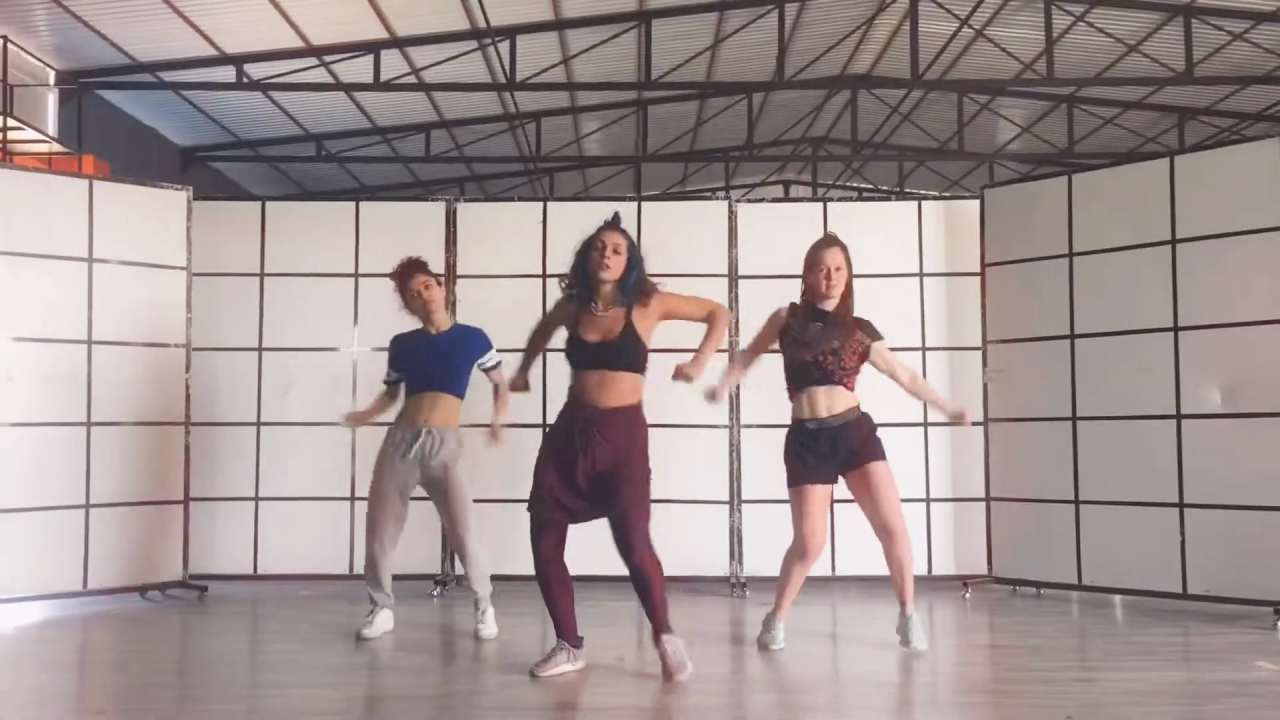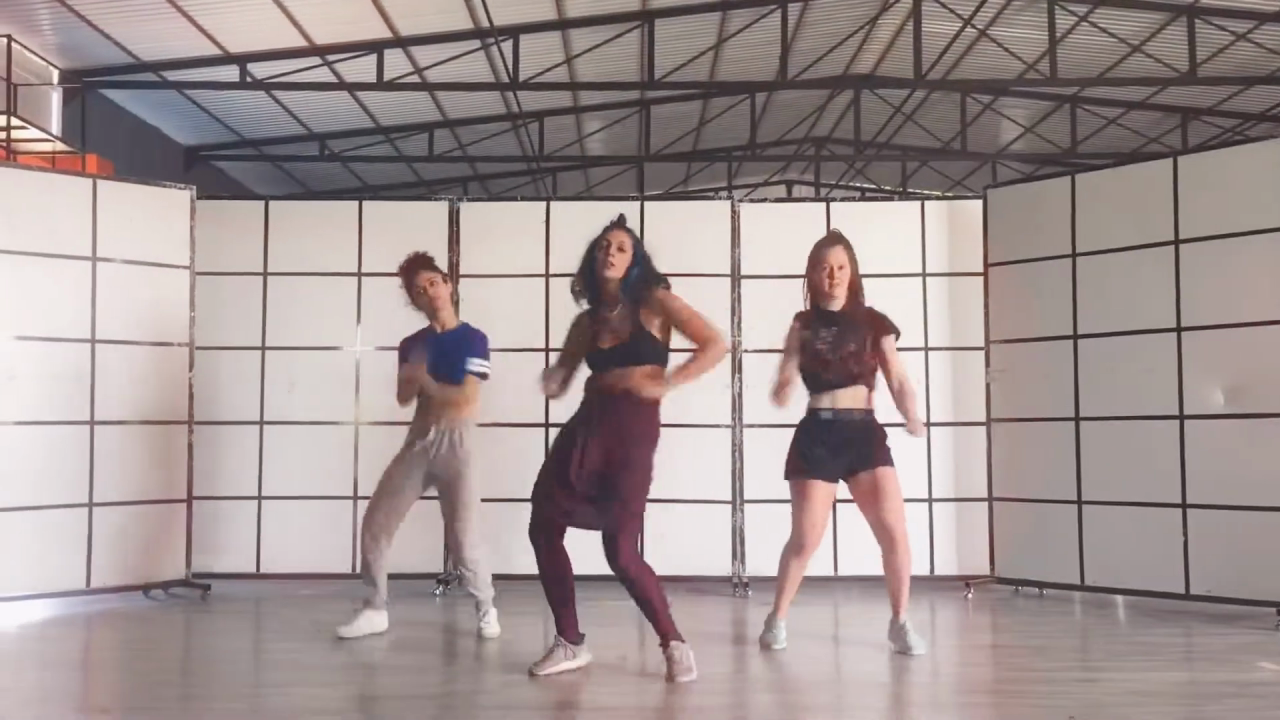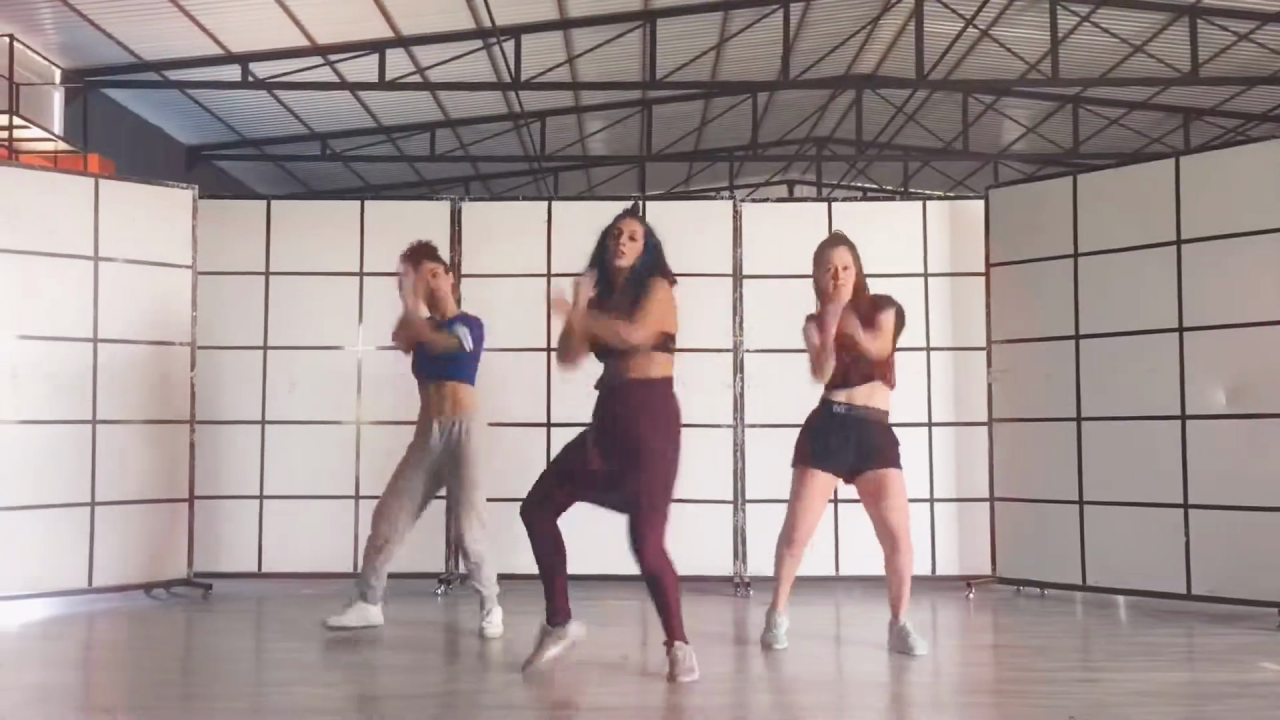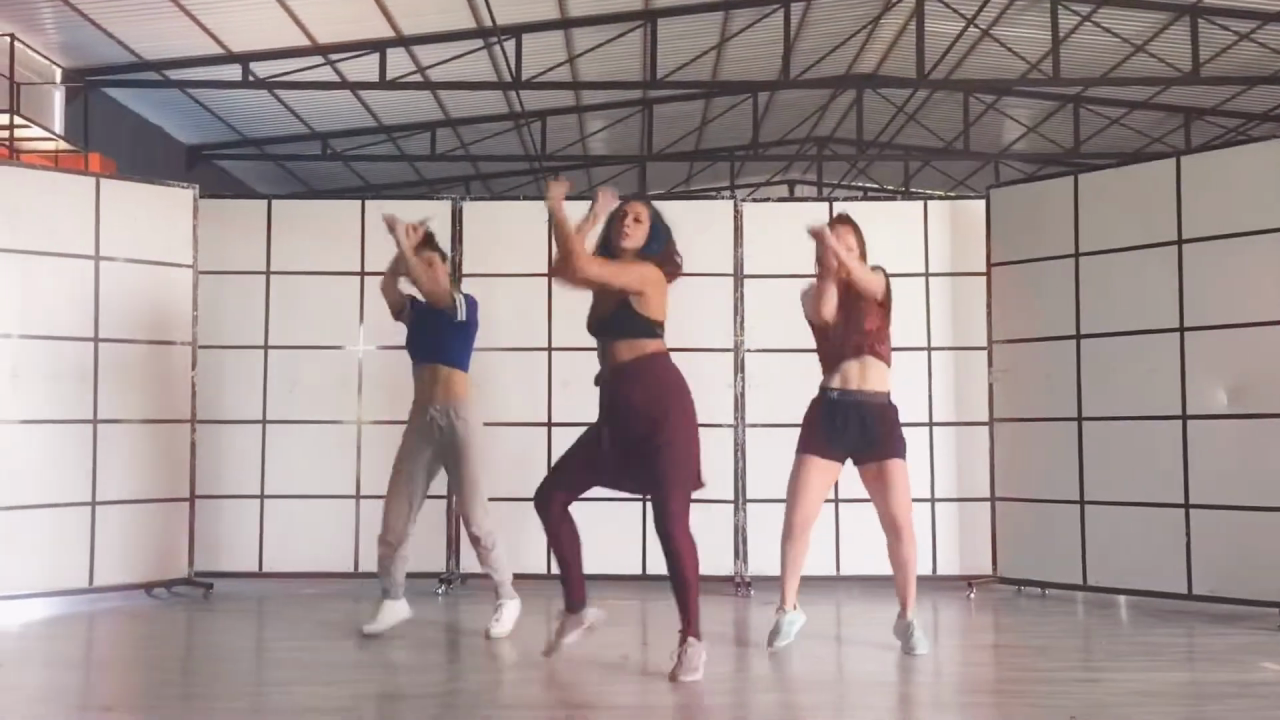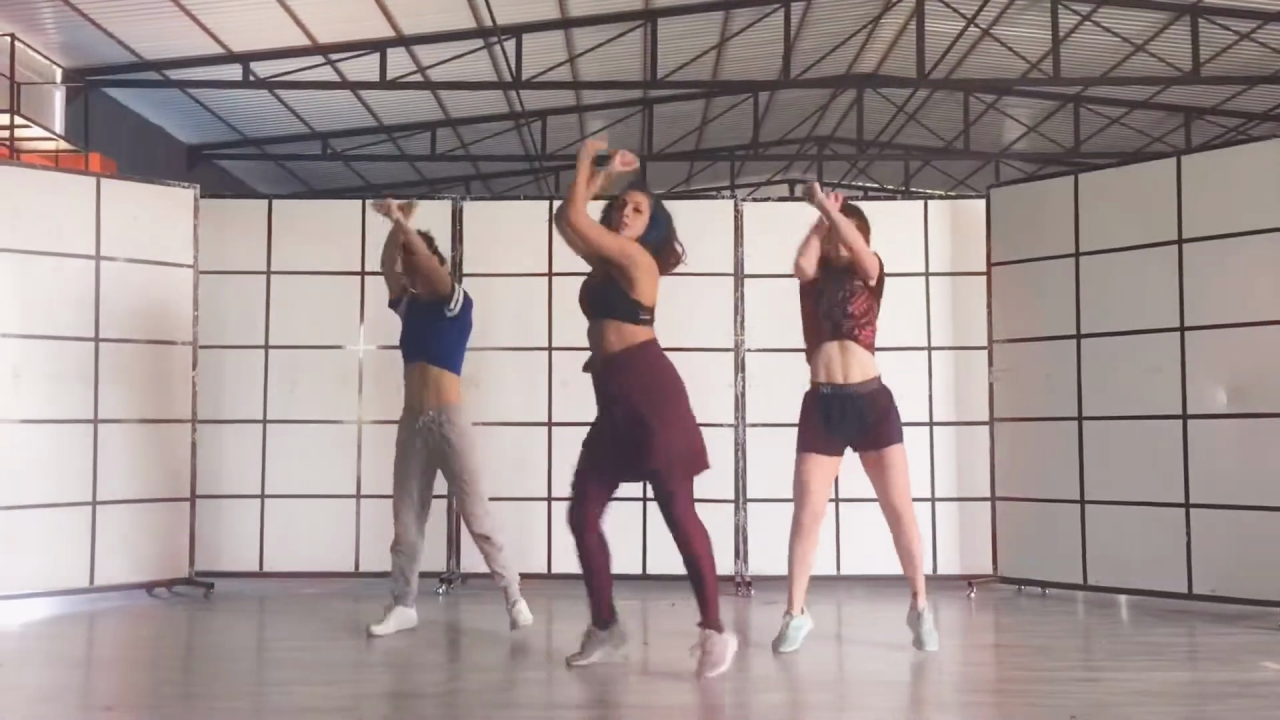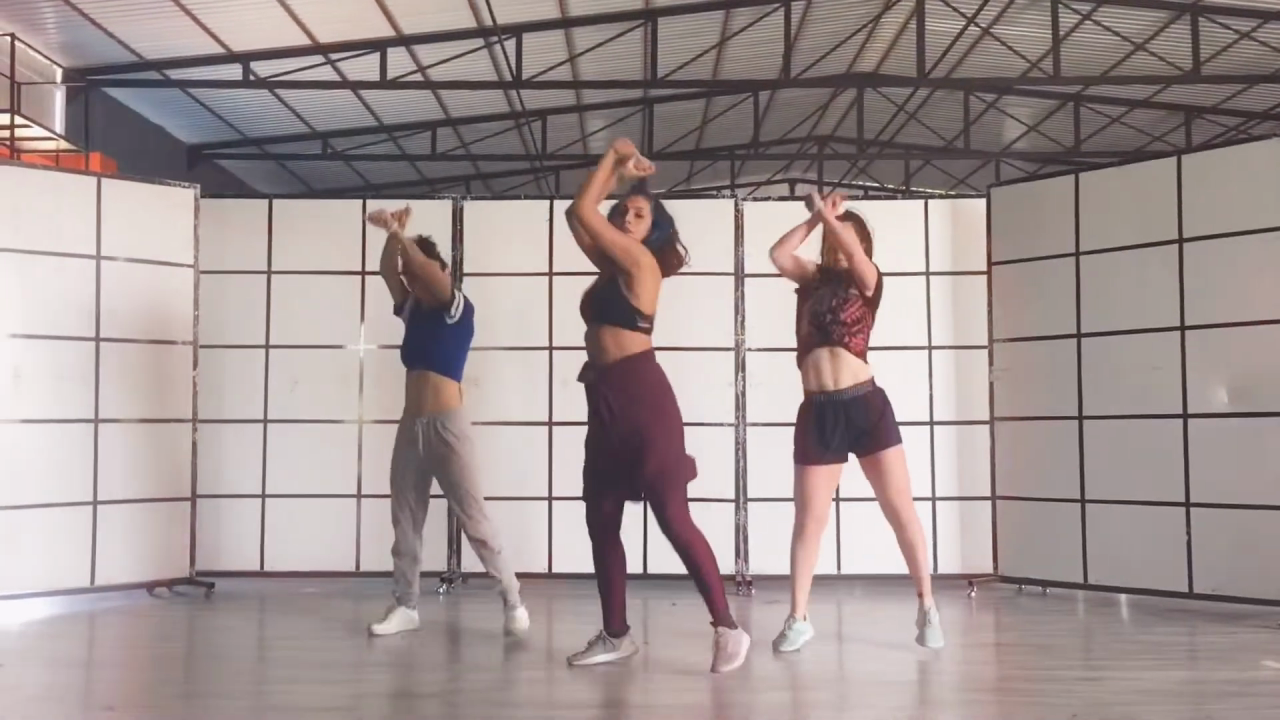
dt=0.1s
person 1, frame 1
left shoulder: (647, 304)
right shoulder: (571, 307)
left elbow: (719, 313)
right elbow: (543, 330)
left wrist: (699, 358)
right wrist: (524, 368)
left hip: (621, 436)
right hip: (568, 435)
left knee: (634, 543)
right knee: (545, 542)
left ankle: (665, 637)
right ankle: (569, 645)
person 1, frame 2
left shoulder: (656, 301)
right shoulder: (587, 321)
left elbow: (715, 344)
right elbow: (561, 379)
left wrist: (668, 381)
right wrist: (551, 380)
left hip: (633, 430)
right hip: (582, 431)
left knee: (621, 553)
right knee: (543, 534)
left ankle: (674, 643)
right ankle: (570, 642)
person 1, frame 3
left shoulder: (658, 289)
right shoulder: (596, 300)
left elbow: (639, 336)
right elbow: (567, 359)
left wrist: (581, 318)
right wrist: (576, 317)
left hip: (651, 418)
right hip: (607, 421)
left knee: (646, 542)
right knee: (538, 511)
left ankle: (679, 643)
right ankle: (559, 624)
person 1, frame 4
left shoulder: (648, 273)
right shoulder: (604, 276)
left elbow: (579, 266)
right elbow: (564, 268)
left wrist: (558, 212)
right wrist: (593, 215)
left hip: (661, 401)
right hip: (617, 408)
left knee: (671, 524)
right knee: (550, 496)
left ankle: (691, 639)
right ankle: (577, 607)
person 1, frame 5
left shoulder: (636, 259)
right shoulder: (607, 263)
left elbow: (573, 217)
right elbow: (567, 222)
left wrist: (587, 161)
right wrist: (602, 173)
left hip: (650, 386)
right hip: (615, 397)
left knee: (677, 509)
right knee: (581, 515)
left ankle: (714, 631)
right ankle: (604, 628)
person 1, frame 6
left shoulder: (641, 262)
right shoulder: (612, 265)
left elbow: (583, 213)
right elbow: (579, 218)
left wrist: (614, 160)
right wrist: (617, 163)
left hip: (641, 396)
right hip: (606, 404)
left knee: (673, 519)
right knee: (602, 526)
left ankle: (727, 628)
right ankle: (615, 634)
person 2, frame 1
left shoulder: (859, 330)
right shoulder: (789, 317)
left elbow: (902, 372)
right elbow: (749, 354)
left wrist: (946, 407)
right wrist: (724, 383)
left hip: (855, 432)
right hip: (808, 438)
left knee: (893, 527)
right knee: (809, 544)
left ankle: (908, 614)
right ankle: (776, 618)
person 2, frame 2
left shoulder: (874, 322)
right shoulder: (802, 325)
left elbow: (900, 381)
right elbow: (781, 393)
left wrist: (911, 416)
right wrist: (784, 382)
left hip: (863, 433)
right hip: (816, 435)
left knee: (894, 533)
right knee: (806, 538)
left ankle: (900, 622)
right ankle: (778, 617)
person 2, frame 3
left shoulder: (885, 309)
right shoulder: (814, 322)
left elbow: (879, 349)
right elbow: (821, 374)
left wrist: (854, 328)
right wrist: (829, 327)
left hip: (875, 430)
right hip: (828, 427)
left knee: (897, 532)
right knee: (796, 530)
left ankle: (900, 623)
right ankle: (776, 614)
person 2, frame 4
left shoulder: (876, 282)
right shoulder: (815, 295)
left elbow: (865, 281)
right elbow: (825, 311)
left wrist: (833, 238)
right wrist: (828, 266)
left hip: (879, 414)
right hip: (831, 413)
left knee: (900, 523)
right knee: (797, 518)
left ankle: (907, 617)
right ankle: (788, 609)
person 2, frame 5
left shoulder: (869, 269)
right shoulder: (816, 272)
left elbow: (856, 248)
right elbow: (803, 261)
left wrist: (830, 208)
right wrist: (823, 213)
left hip: (870, 401)
right hip: (822, 404)
left knee: (900, 510)
right knee: (807, 513)
left ankle: (920, 607)
right ankle: (796, 613)
person 2, frame 6
left shoulder: (867, 281)
right shoulder: (811, 278)
left elbow: (856, 257)
right elbow: (778, 255)
left wrist: (830, 215)
right wrist: (815, 218)
left hip: (865, 404)
right hip: (819, 410)
left knee: (901, 511)
right knee: (809, 518)
left ankle: (927, 608)
right ankle: (798, 618)
person 3, frame 1
left shoulder: (472, 338)
right shoulder: (401, 345)
left elbow: (499, 384)
right elbow: (391, 392)
left wrist: (498, 417)
right wrist: (366, 414)
left hip: (444, 445)
right hip: (402, 441)
left knee: (462, 532)
right knee: (379, 530)
left ankle: (484, 609)
right ankle: (382, 609)
person 3, frame 2
left shoulder: (473, 339)
right shoulder: (412, 345)
left elbow: (468, 398)
right elbow: (404, 398)
left wrist: (428, 383)
right wrist: (411, 379)
left hip: (454, 442)
right hip: (417, 440)
left knee: (462, 537)
right knee: (376, 525)
left ankle: (486, 609)
right ankle: (375, 609)
person 3, frame 3
left shoulder: (470, 325)
right shoulder: (416, 323)
left elbow: (439, 343)
right elbow: (402, 340)
left wrist: (414, 312)
right wrist: (413, 306)
left hip: (461, 432)
right hip: (426, 434)
left knee: (468, 527)
right knee: (388, 518)
left ankle: (490, 607)
right ankle: (367, 603)
person 3, frame 4
left shoulder: (463, 304)
right shoulder: (413, 310)
left elbow: (431, 288)
right elbow: (388, 287)
left wrist: (405, 244)
right wrist: (404, 247)
left hip: (453, 417)
right hip: (420, 421)
left knee: (475, 516)
right knee: (396, 512)
left ankle: (506, 599)
right ankle: (394, 600)
person 3, frame 5
left shoulder: (458, 304)
right shoulder: (408, 307)
left elbow: (432, 267)
right elbow: (388, 268)
left wrist: (404, 225)
right wrist: (397, 226)
left hip: (448, 421)
right hip: (412, 423)
left knee: (476, 515)
right knee: (407, 520)
left ankle: (514, 597)
right ankle: (403, 607)
person 3, frame 6
left shoulder: (459, 310)
right shoulder: (412, 312)
left elbow: (433, 276)
right elbow: (388, 271)
left wrist: (399, 234)
right wrist: (394, 234)
left hip: (447, 426)
right hip: (411, 427)
left knee: (474, 520)
right knee: (405, 522)
left ankle: (513, 603)
right ankle: (405, 607)
